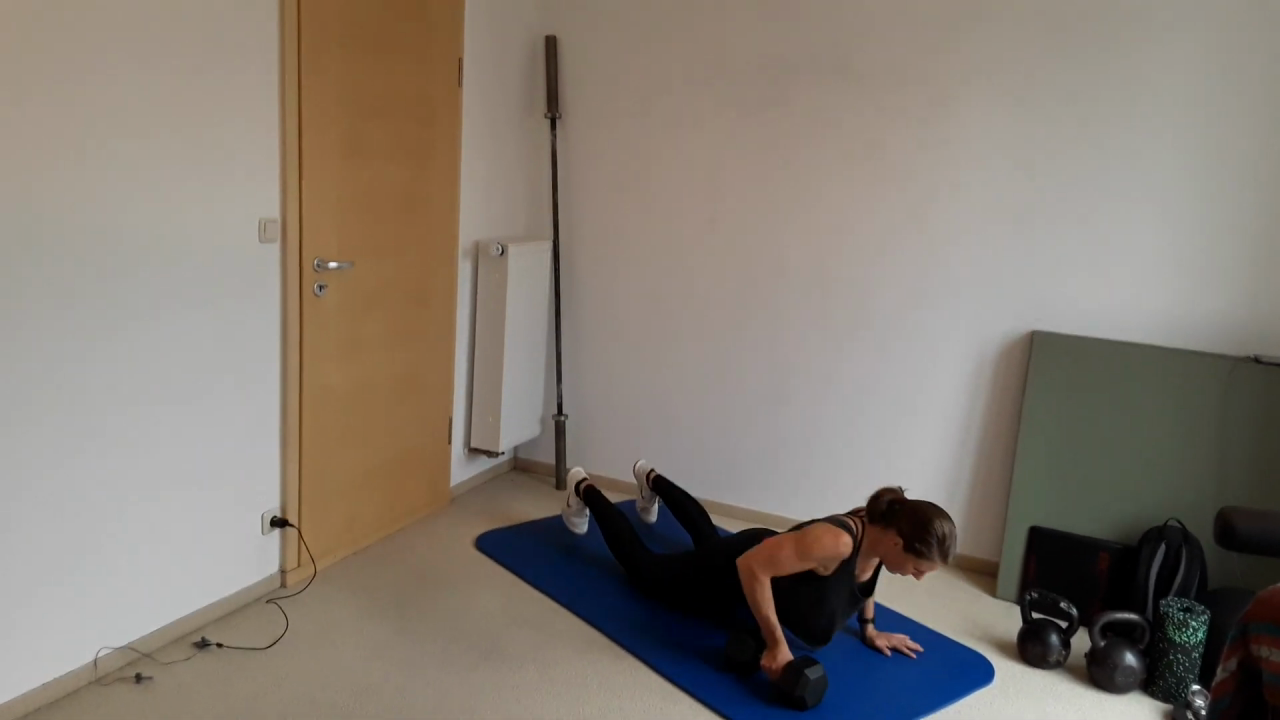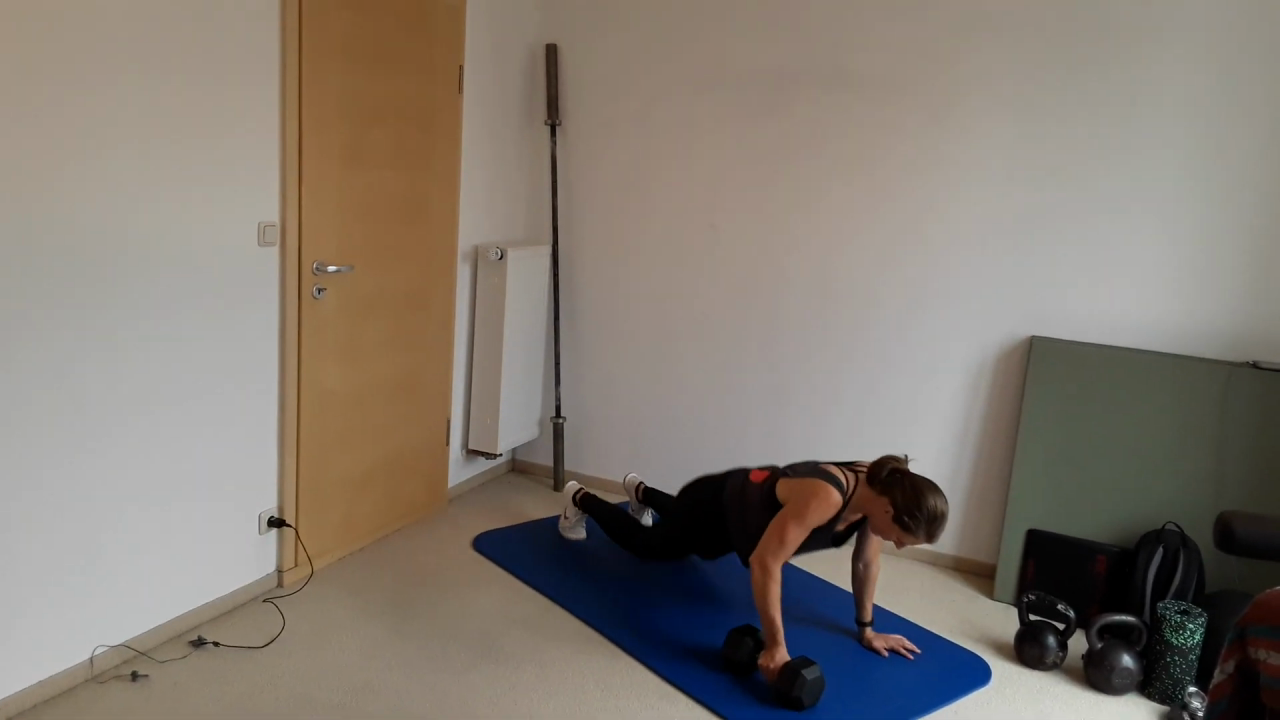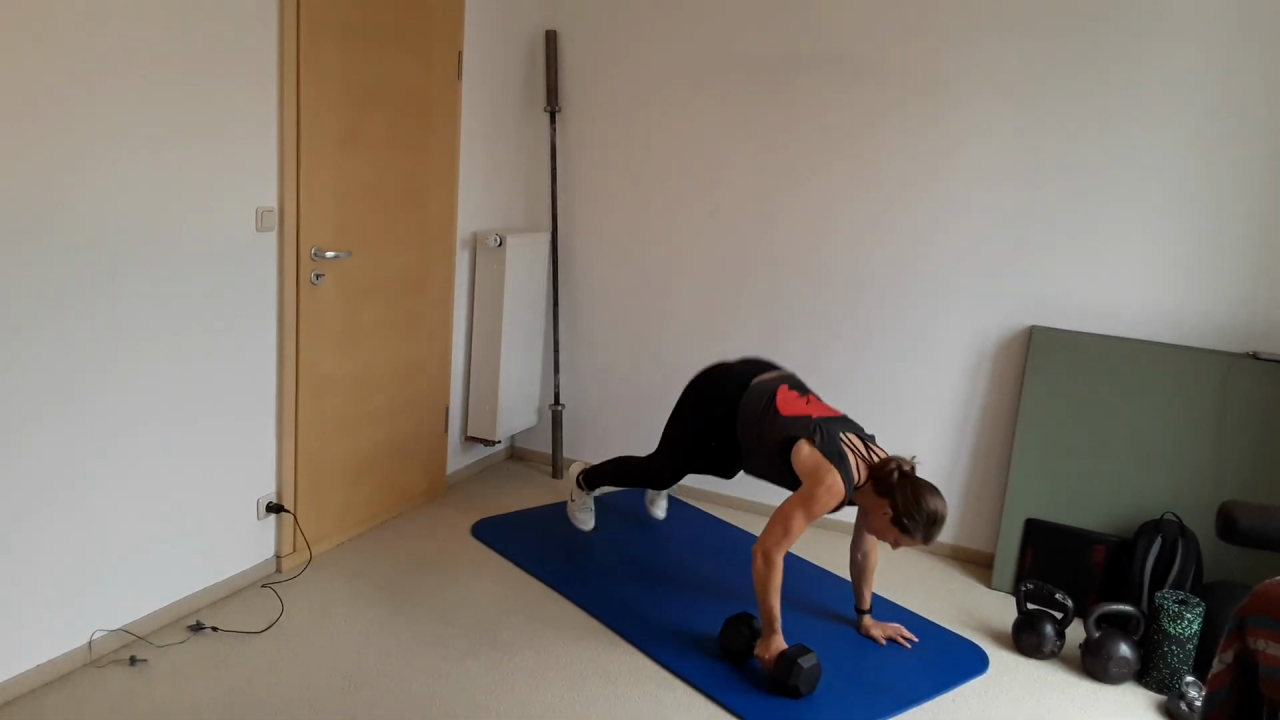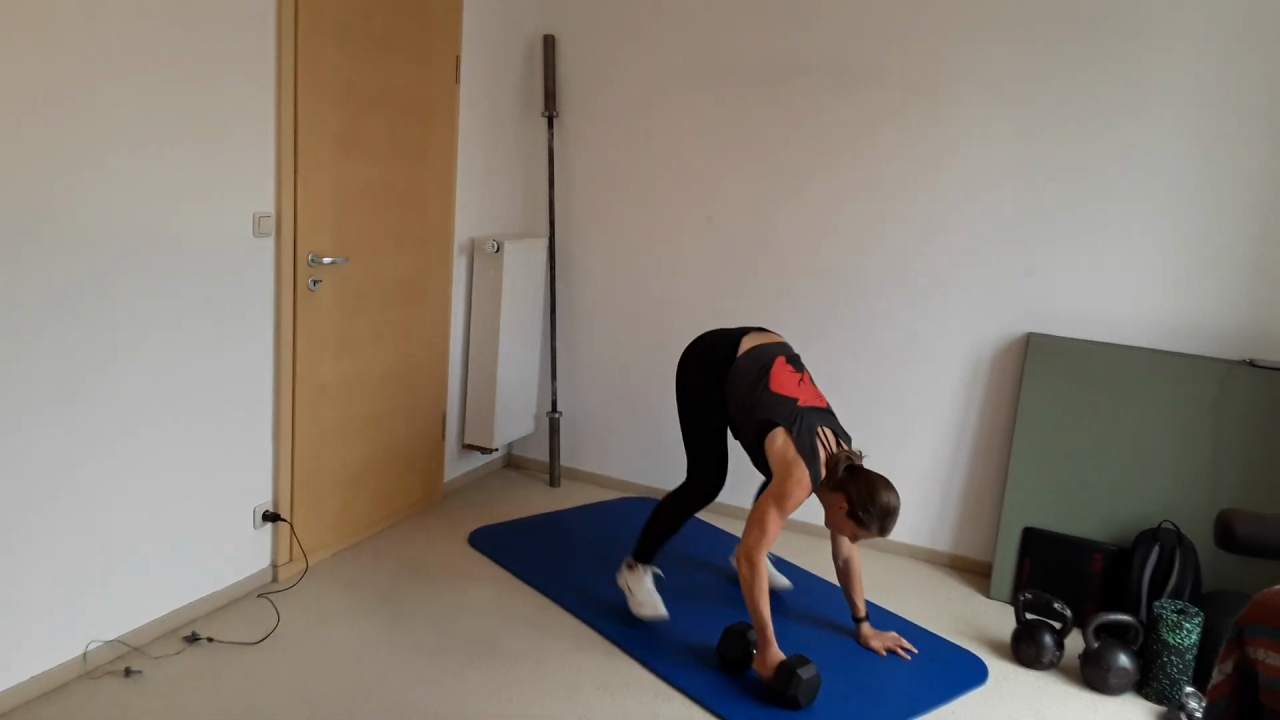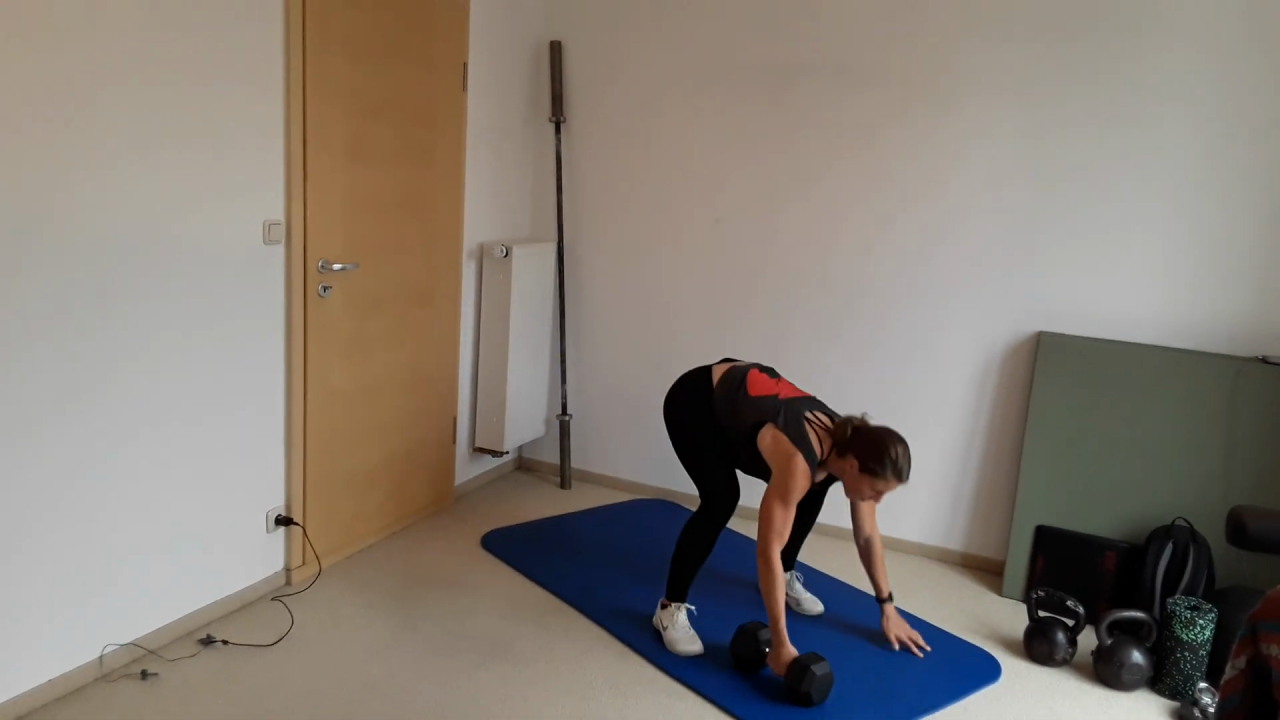
dt=0.2s
person 1, frame 1
left shoulder: (881, 524)
right shoulder: (835, 542)
right elbow: (749, 567)
left wrist: (869, 627)
right wrist: (775, 645)
left hip: (765, 556)
right hip: (733, 570)
left knee: (706, 536)
right knee: (644, 569)
left ankle: (650, 479)
right ankle: (585, 489)
person 1, frame 2
left shoulder: (880, 489)
right shoulder: (825, 498)
left elbow: (865, 558)
right elbow: (764, 564)
left wrist: (867, 627)
right wrist: (776, 646)
right hip: (718, 508)
left knee: (678, 524)
right knee: (649, 548)
left ankle: (640, 489)
right ankle: (580, 500)
person 1, frame 3
left shoulder: (883, 477)
right shoulder: (833, 482)
left elbow: (864, 547)
right elbow: (767, 554)
left wrist: (865, 615)
right wrist: (771, 637)
left hip: (766, 383)
right hip: (720, 391)
left knee: (722, 466)
right knee: (663, 467)
left ankle: (656, 484)
right ankle: (584, 480)
person 1, frame 4
left shoulder: (846, 472)
right shoulder: (800, 474)
left elbow: (844, 551)
right elbow: (751, 556)
left wrist: (863, 625)
right wrist: (767, 650)
right hip: (709, 363)
right knee: (705, 482)
left ankle: (746, 563)
right ankle: (636, 567)
person 1, frame 5
left shoulder: (853, 446)
right shoulder: (799, 459)
left elbow: (867, 533)
right elbow: (768, 552)
left wrist: (888, 607)
right wrist: (782, 646)
left hip: (739, 387)
right hip: (694, 397)
left knee: (812, 490)
right knee: (721, 501)
left ankle: (782, 578)
right ankle: (670, 608)
